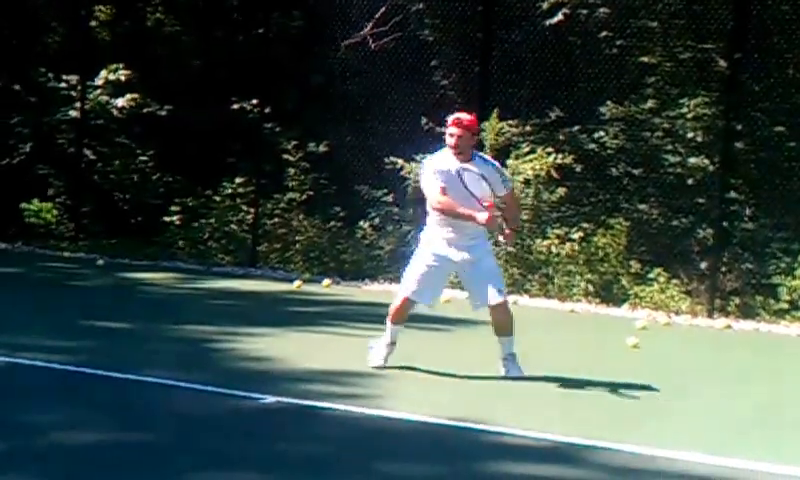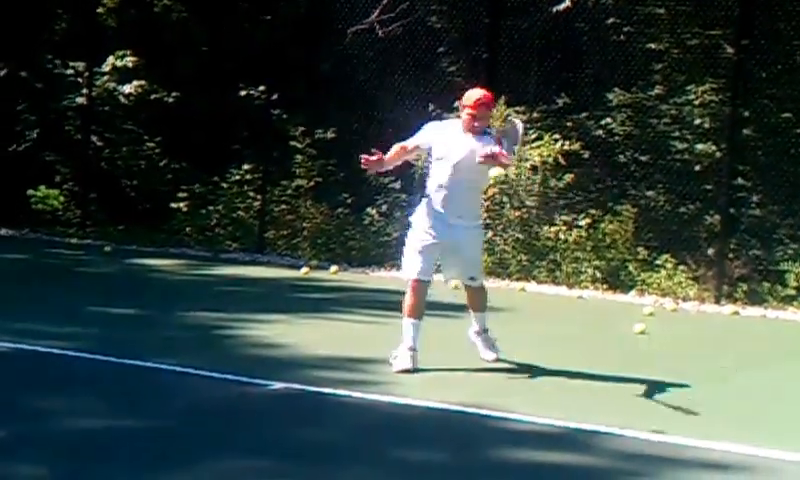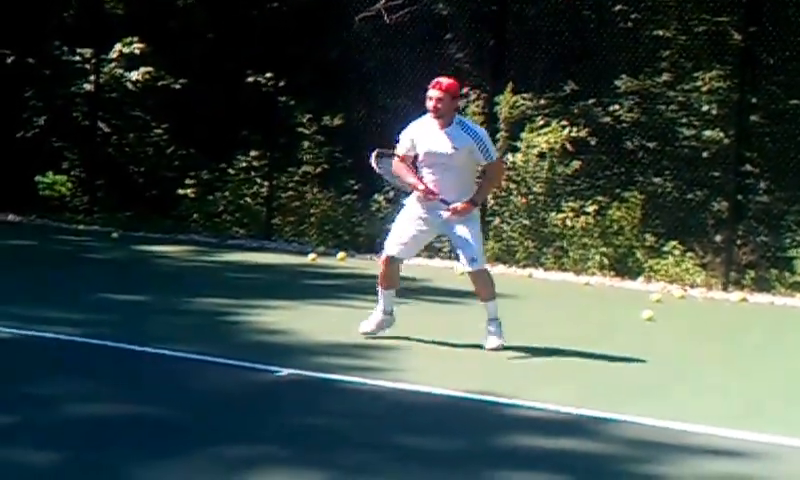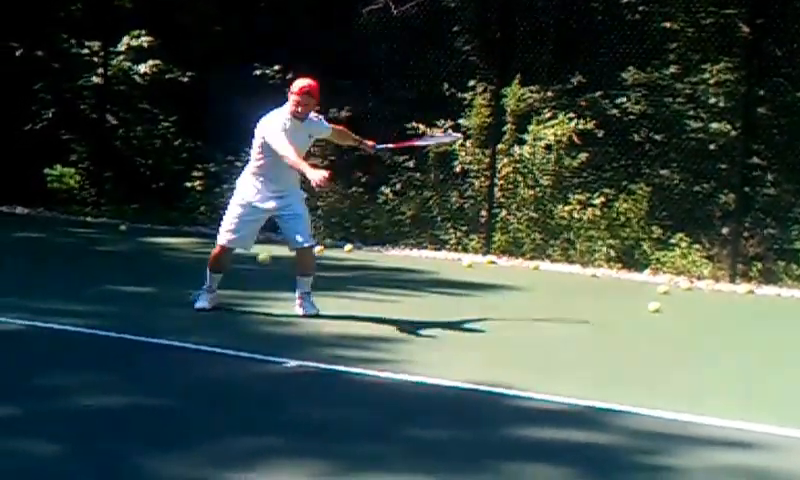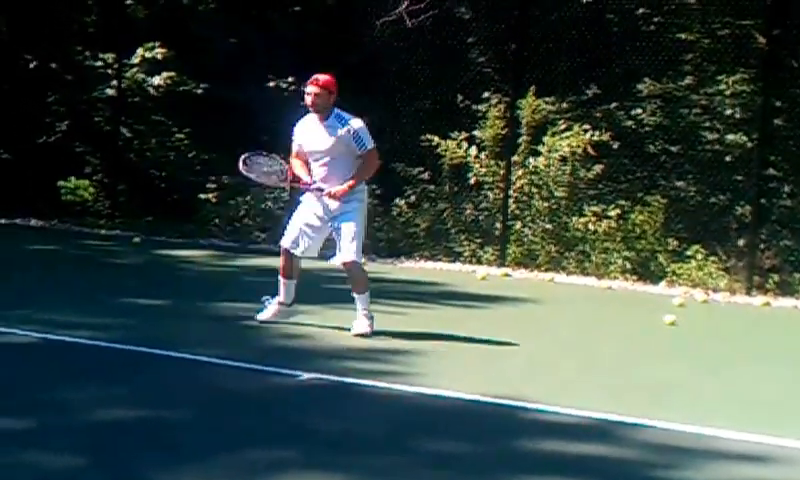
dt=1s
person 1, frame 1
left shoulder: (490, 167)
right shoulder: (434, 164)
left elbow: (510, 198)
right elbow: (438, 202)
left wrist: (511, 227)
right wrist: (475, 216)
left hip: (476, 246)
right hip: (436, 243)
left knee: (499, 304)
right knee: (405, 298)
left ankle: (508, 358)
right ankle: (387, 343)
person 1, frame 2
left shoulder: (490, 143)
right shoulder: (439, 130)
left elbow: (502, 157)
right elbow: (406, 149)
left wrist: (496, 157)
right wrist: (382, 163)
left hip: (467, 226)
right hip: (431, 220)
left knee: (474, 283)
right knee: (416, 283)
left ankle: (480, 332)
right ankle: (408, 349)
person 1, frame 3
left shoulder: (473, 134)
right shoulder: (416, 129)
left elbow: (496, 170)
right elbow: (399, 162)
left wrist: (473, 203)
right wrist: (417, 184)
left hip: (459, 212)
right hip: (422, 207)
left knee: (475, 268)
right knee: (389, 257)
left ankle: (493, 323)
right ankle: (384, 313)
person 1, frame 4
left shoulder: (312, 122)
right shoulder: (273, 122)
left elbow: (334, 132)
right elbow: (285, 152)
left wrist: (360, 142)
right wrist: (309, 171)
left hip: (288, 195)
right hip: (253, 192)
left knee: (305, 247)
right knee: (225, 246)
left ankle: (304, 298)
right ankle: (209, 291)
person 1, frame 5
left shoulder: (352, 126)
right shoulder: (302, 126)
left elbow: (372, 160)
right elbow: (296, 158)
left wrist: (349, 186)
right wrist: (304, 175)
left hip: (349, 201)
right hip: (316, 200)
left knee: (349, 260)
right knee: (289, 249)
left ankle: (364, 314)
right ankle: (283, 302)
